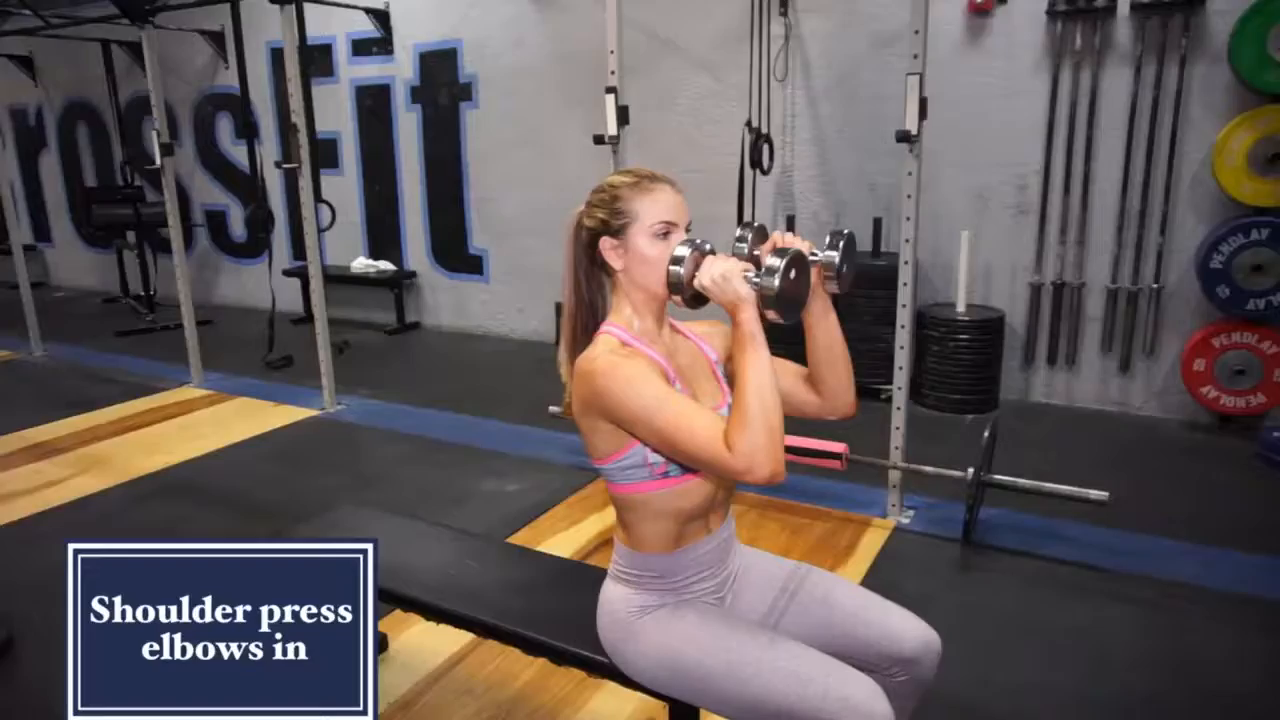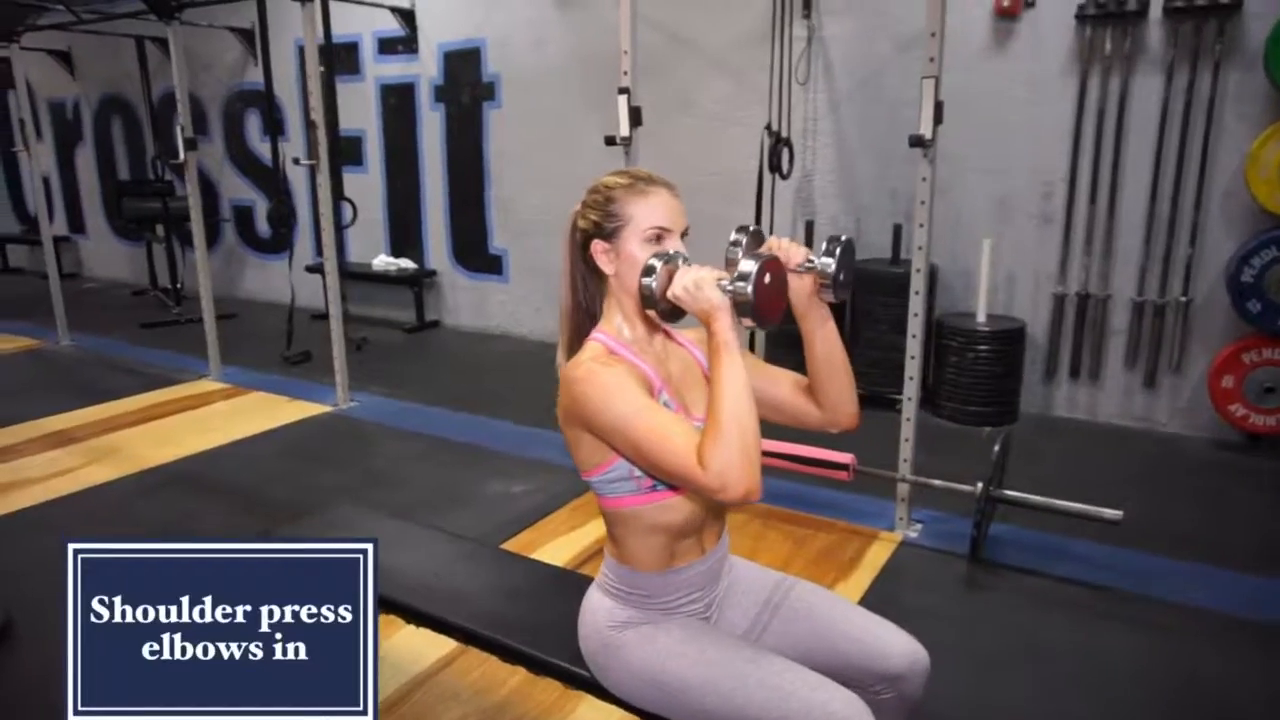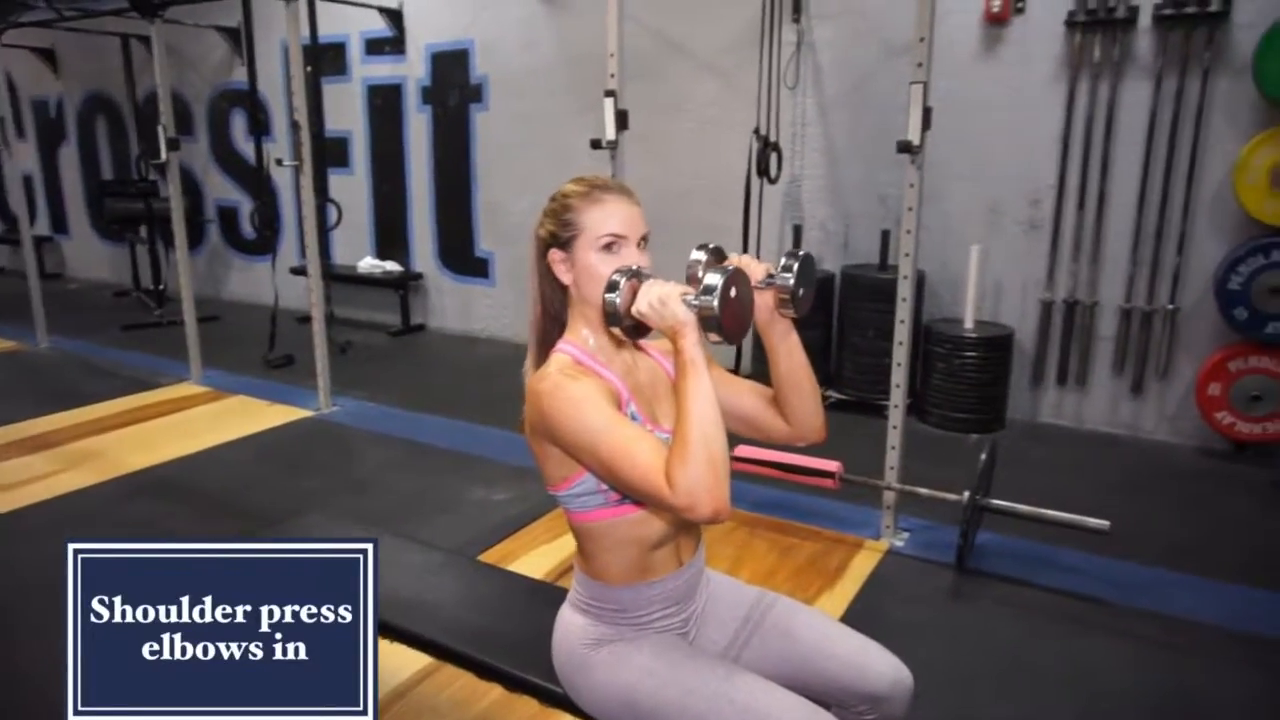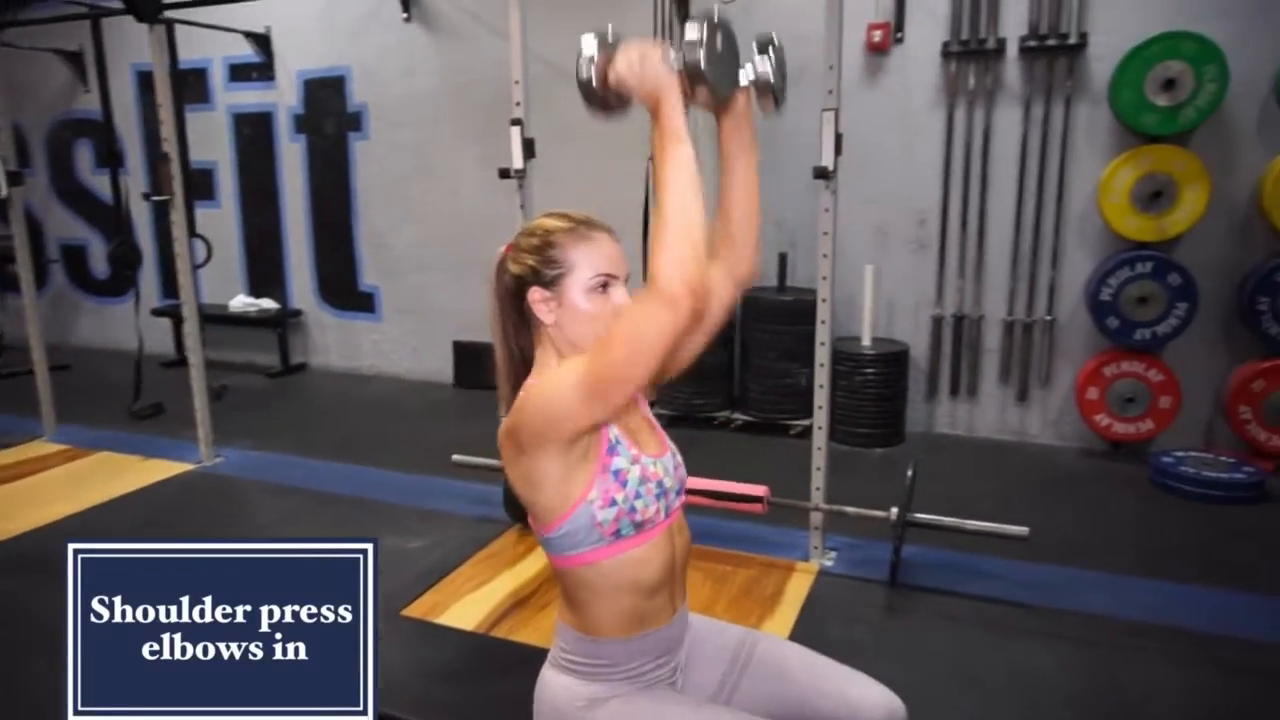
dt=1s
person 1, frame 1
left shoulder: (701, 339)
right shoulder: (607, 368)
left elbow: (834, 401)
right elbow: (759, 462)
left wrist: (811, 296)
right wrist: (745, 315)
left hip: (728, 570)
right hip: (658, 607)
left knee: (914, 650)
person 1, frame 2
left shoulder: (694, 346)
right shoulder: (593, 376)
left elbow: (836, 413)
right elbow: (734, 481)
left wrist: (808, 305)
right wrist: (721, 324)
left hip: (722, 585)
right hip: (643, 623)
left knee: (902, 666)
person 1, frame 3
left shoulder: (660, 358)
right shoulder: (560, 387)
left elbow: (803, 427)
right elbow: (703, 499)
left wrist: (770, 320)
right wrist: (687, 339)
left hip: (699, 600)
right hip: (618, 639)
person 1, frame 4
left shoulder: (622, 384)
right shoulder: (542, 414)
left elbow: (733, 267)
right elbow: (681, 290)
left wrist: (737, 121)
right wrist: (665, 105)
left hip: (681, 648)
